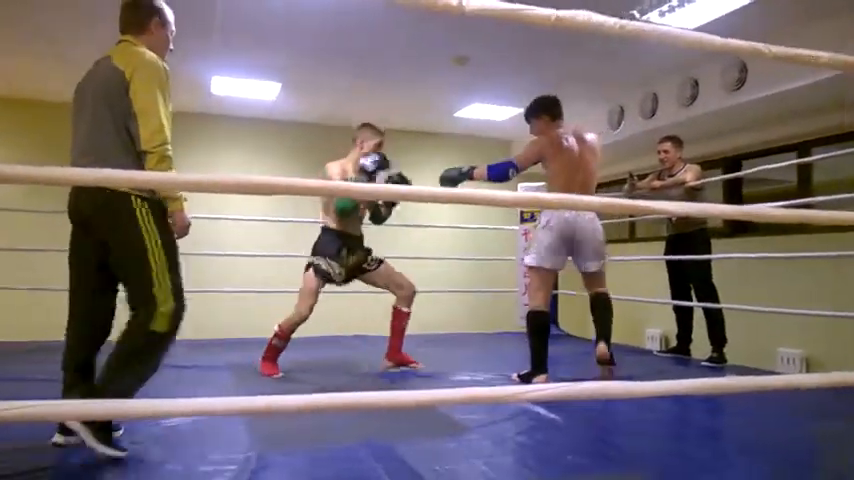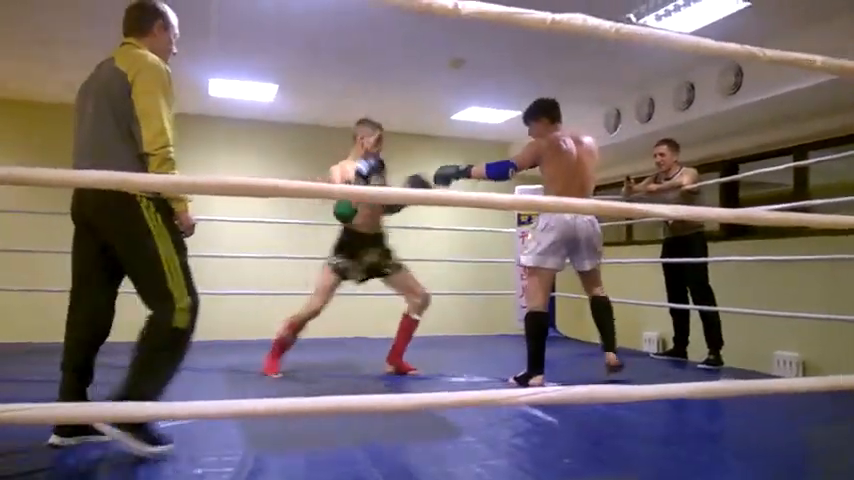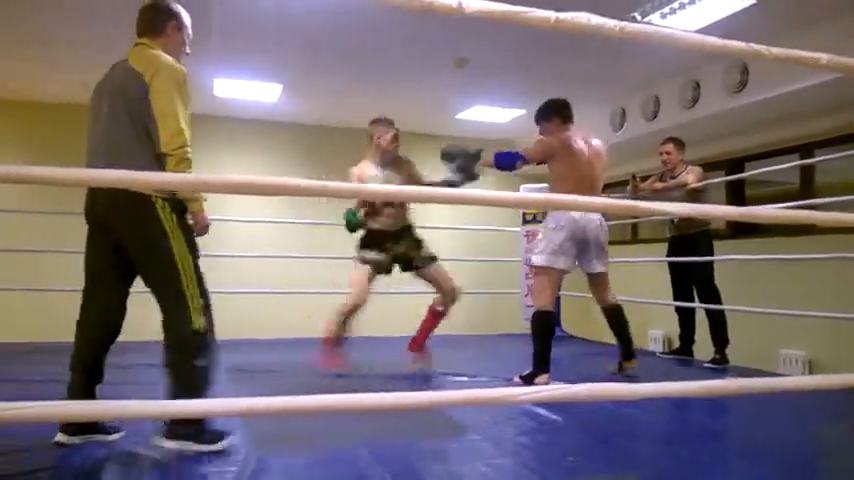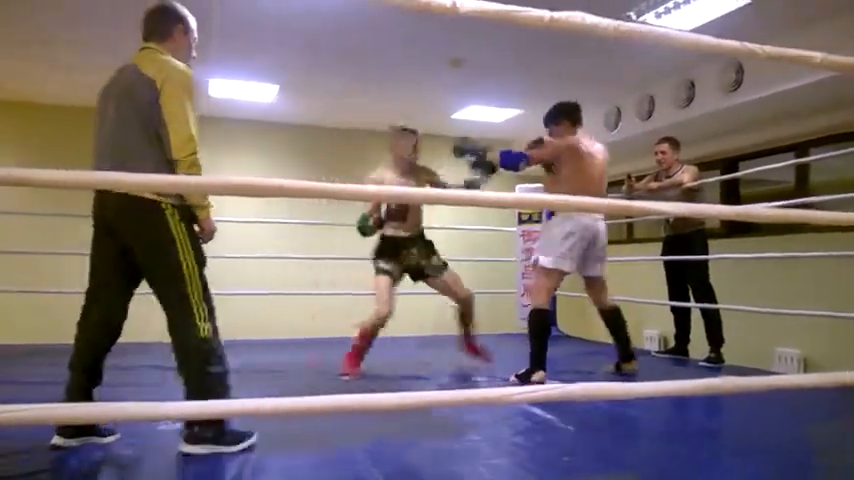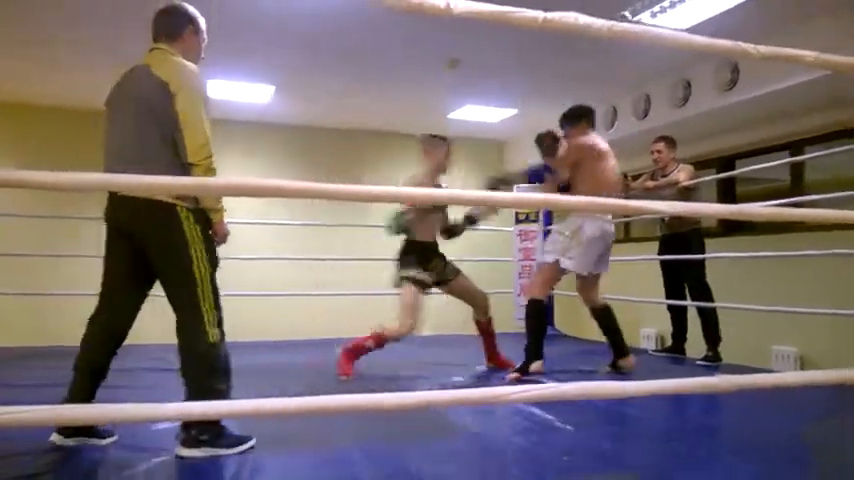
dt=0.1s
person 1, frame 1
left shoulder: (94, 73)
right shoulder: (146, 64)
right elbow: (154, 141)
right wrist: (175, 203)
left hip: (85, 198)
right hip: (127, 199)
left knee: (89, 309)
right knee: (162, 304)
person 1, frame 2
left shoulder: (98, 75)
right shoulder: (149, 68)
right elbow: (156, 144)
right wrist: (180, 204)
left hip: (89, 200)
right hip: (130, 200)
left knee: (89, 308)
right knee: (176, 302)
left ankle: (71, 417)
person 1, frame 3
left shoulder: (111, 77)
right shoulder: (164, 68)
left elbow: (111, 145)
right elbow: (173, 144)
right wrist: (195, 204)
left hip: (102, 200)
right hip: (146, 200)
left knee: (100, 308)
right knee: (189, 305)
left ankle: (78, 417)
right ankle: (186, 421)
person 1, frame 4
left shoulder: (116, 80)
right shoulder: (171, 73)
left elbow: (114, 149)
right elbow: (182, 148)
right wrist: (201, 208)
left hip: (110, 204)
right hip: (154, 206)
left knee: (102, 310)
right knee: (191, 311)
left ankle: (76, 419)
right ankle: (206, 424)
person 1, frame 5
left shoulder: (125, 81)
right shoulder: (183, 73)
left elbow: (122, 152)
right elbow: (197, 151)
right wrist: (215, 211)
left hip: (123, 207)
right hip: (169, 209)
left knee: (114, 312)
right knee: (199, 314)
left ankle: (75, 418)
right ankle: (203, 427)
person 2, frame 1
left shoulder: (545, 142)
right shoulder: (592, 140)
left elbow: (507, 170)
left wrist: (464, 173)
left hip: (557, 216)
right hip: (587, 218)
left knee: (539, 295)
right knee: (597, 287)
left ankle: (538, 370)
right ankle: (603, 343)
person 2, frame 2
left shoulder: (543, 144)
right shoulder: (589, 143)
left elbow: (504, 170)
left wrist: (459, 171)
left hip: (555, 218)
right hip: (585, 219)
left knee: (536, 295)
right knee: (594, 287)
left ankle: (534, 372)
right ankle: (611, 352)
person 2, frame 3
left shoulder: (553, 142)
right shoulder: (597, 145)
left elbow: (513, 160)
left hip: (563, 218)
right hip: (593, 219)
left knee: (543, 294)
right knee: (603, 292)
left ankle: (540, 370)
right ankle: (628, 356)
person 2, frame 4
left shoulder: (563, 145)
right shoulder: (600, 149)
left elbow: (517, 160)
right wrist: (547, 157)
left hip: (569, 222)
right hip: (595, 223)
left knee: (540, 293)
right knee: (599, 295)
left ankle: (536, 369)
right ankle: (627, 359)
person 2, frame 5
left shoulder: (581, 145)
right shoulder: (605, 151)
left elbow: (552, 176)
right wrist: (557, 158)
left hip: (583, 222)
right hip: (604, 224)
left knee: (537, 287)
right knee: (588, 292)
left ankle: (533, 360)
right ankle: (623, 356)
person 3, frame 1
left shoulder: (366, 172)
right shoulder: (335, 169)
left elbow: (378, 218)
right elbow: (343, 208)
left wrist: (391, 198)
right wrist: (364, 178)
left hip: (356, 247)
right hip: (331, 245)
left knee: (406, 290)
right knee: (302, 312)
left ankle: (394, 354)
right ankle: (269, 359)
person 3, frame 2
left shoulder: (374, 167)
right shoulder: (339, 171)
left elbow: (387, 207)
right elbow: (343, 214)
right wrist: (361, 182)
left hip: (377, 247)
right hip: (350, 245)
left knee: (421, 298)
right knee: (314, 307)
left ankle: (395, 360)
right ankle: (274, 356)
person 3, frame 3
left shoulder: (402, 163)
right shoulder: (358, 172)
left elbow: (429, 189)
right elbow: (352, 224)
left wrist: (457, 178)
right wrist: (367, 209)
left hip: (405, 238)
right hip: (375, 243)
left knee: (450, 291)
right knee: (357, 300)
left ankle: (417, 344)
right ankle: (331, 349)
person 3, frame 4
left shoulder: (422, 173)
right shoulder: (378, 178)
right elbow: (364, 228)
left wrist: (481, 176)
right wrist: (381, 217)
left hip: (421, 247)
right hip: (391, 250)
left knee: (465, 297)
right knee: (383, 313)
left ankle: (469, 341)
right ankle: (354, 357)
person 3, frame 5
left shoulder: (436, 188)
right shoulder: (420, 182)
left elbow: (447, 232)
right elbow: (399, 226)
left wrist: (467, 221)
left hip: (434, 256)
right hip: (414, 256)
left knee: (481, 299)
right knee: (405, 327)
left ankle: (493, 356)
right ankle: (349, 353)
person 4, frame 1
left shoulder: (693, 169)
right shoulder: (659, 175)
left elbow: (688, 180)
right elbow: (631, 191)
left wrist: (660, 185)
right wrist: (632, 185)
left hip: (695, 236)
right hip: (674, 238)
left knee: (705, 292)
right knee: (679, 294)
left ankle: (718, 350)
right ankle: (683, 344)
person 4, frame 2
left shoulder: (689, 173)
right shoulder: (655, 179)
left elbow: (684, 183)
right elbow: (628, 193)
left wrist: (656, 188)
right wrist: (629, 187)
left hip: (691, 239)
right hip: (670, 241)
left knee: (701, 294)
right knee: (675, 297)
left ankle: (715, 352)
right ankle: (679, 347)
person 4, frame 3
left shoulder: (695, 171)
right shoulder: (661, 177)
left elbow: (689, 181)
right elbow: (634, 192)
left wrist: (662, 187)
right wrist: (635, 185)
left hip: (697, 238)
right hip: (676, 239)
left knee: (707, 293)
right knee: (681, 296)
left ankle: (721, 351)
right ankle: (685, 345)
person 4, frame 4
left shoulder: (690, 171)
right shoulder: (656, 177)
left elbow: (685, 181)
right elbow: (631, 191)
left wrist: (658, 186)
right wrist: (630, 186)
left hip: (692, 237)
right hip: (671, 239)
left knee: (702, 292)
right knee: (676, 295)
left ankle: (716, 350)
right ankle: (681, 345)
person 4, frame 5
left shoulder: (686, 169)
right shoulder: (652, 176)
left elbow: (680, 180)
right elbow: (629, 190)
left wrist: (654, 185)
right wrist: (627, 185)
left hip: (689, 236)
right hip: (667, 238)
left knee: (699, 291)
right knee: (673, 294)
left ankle: (713, 349)
right ankle: (678, 344)
